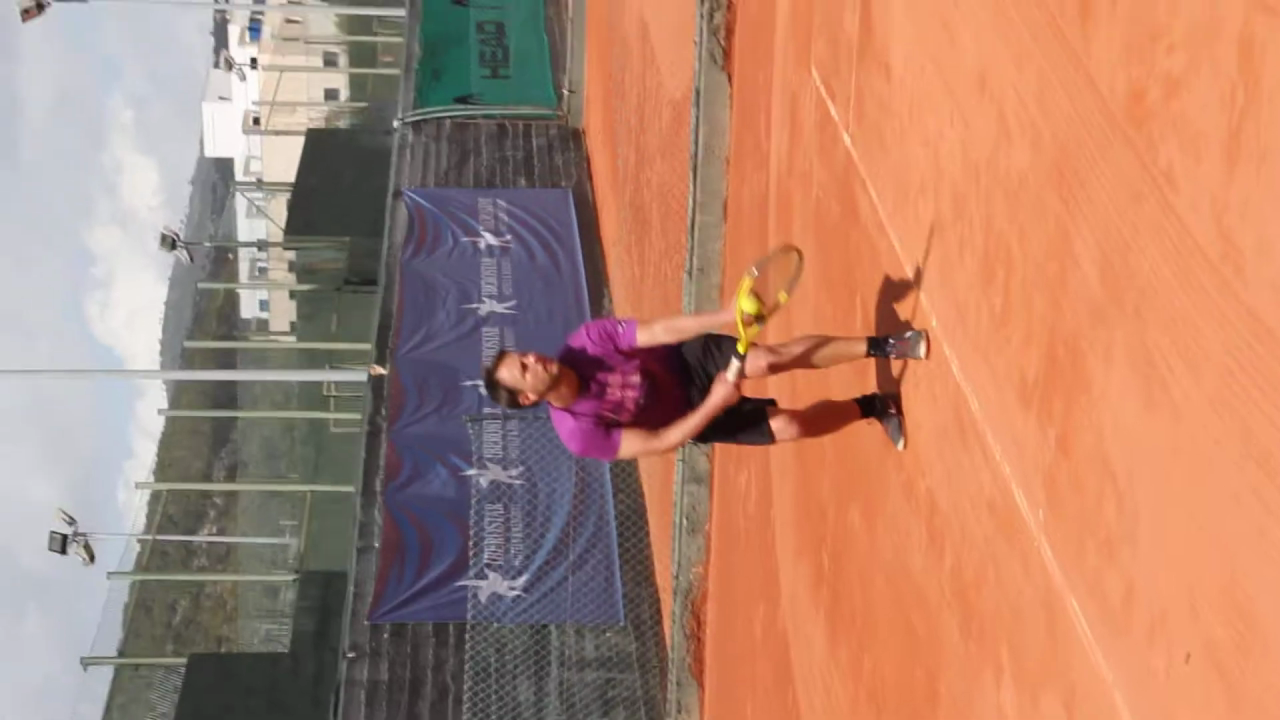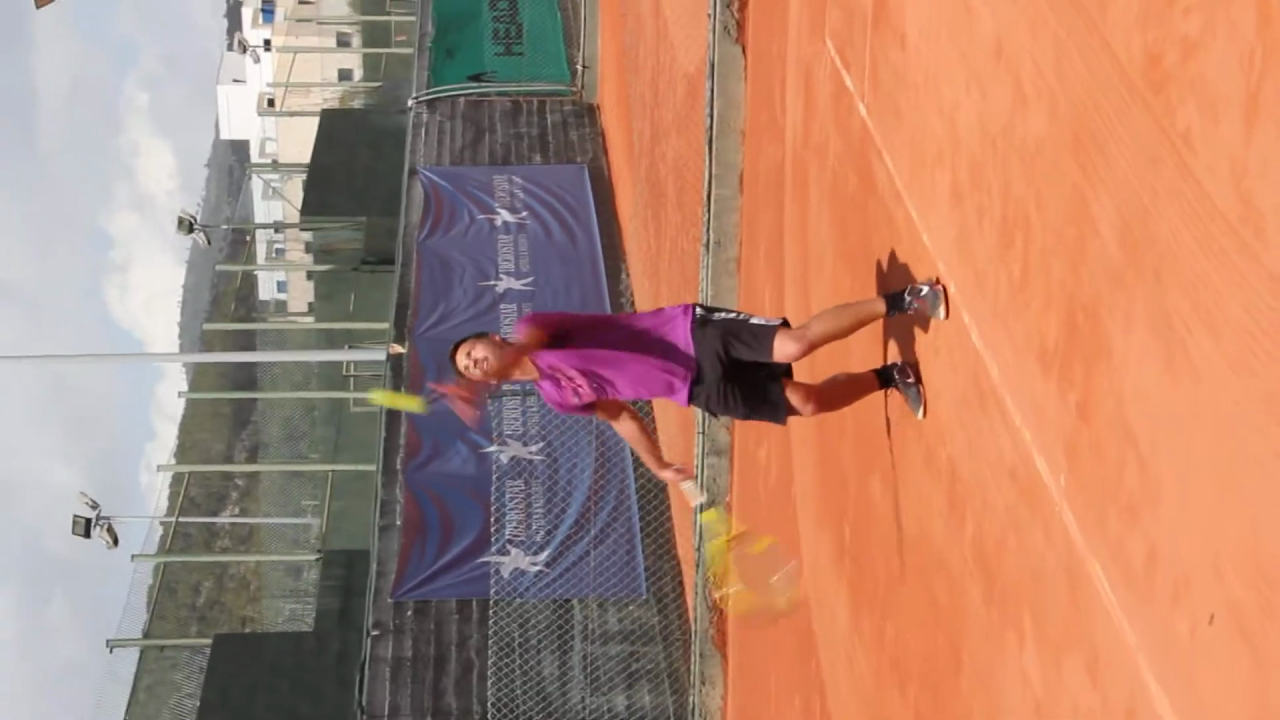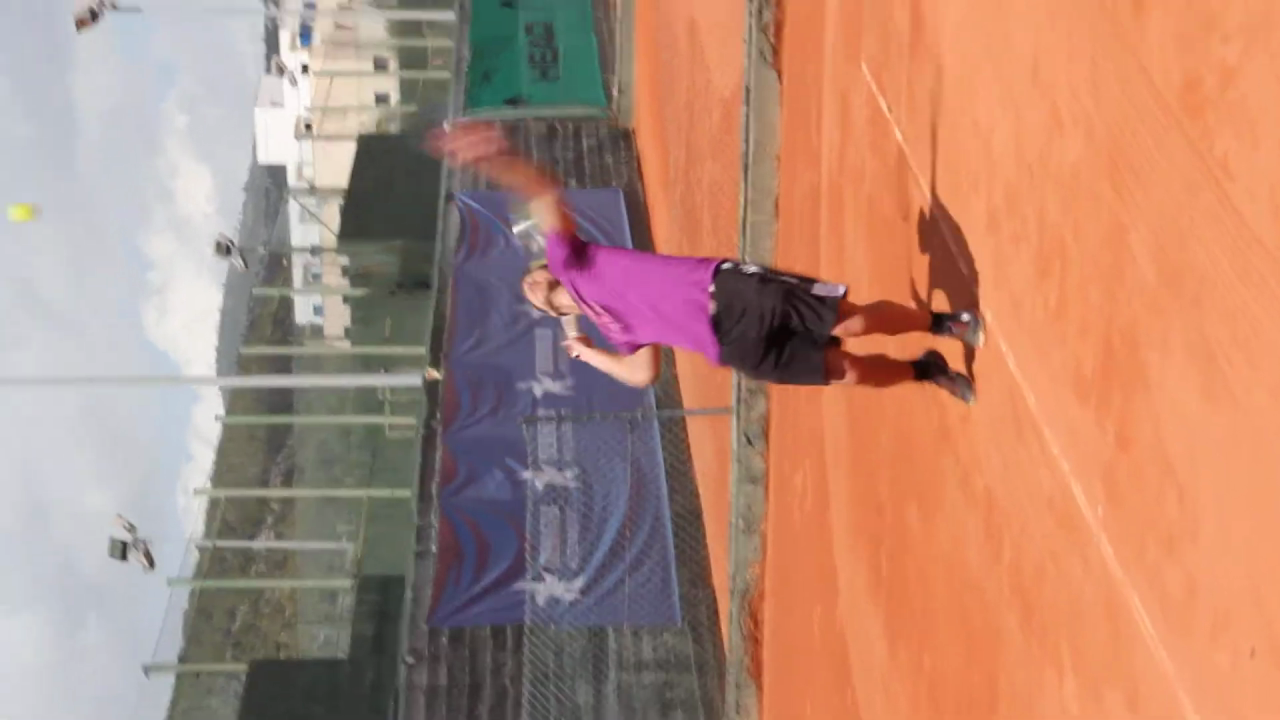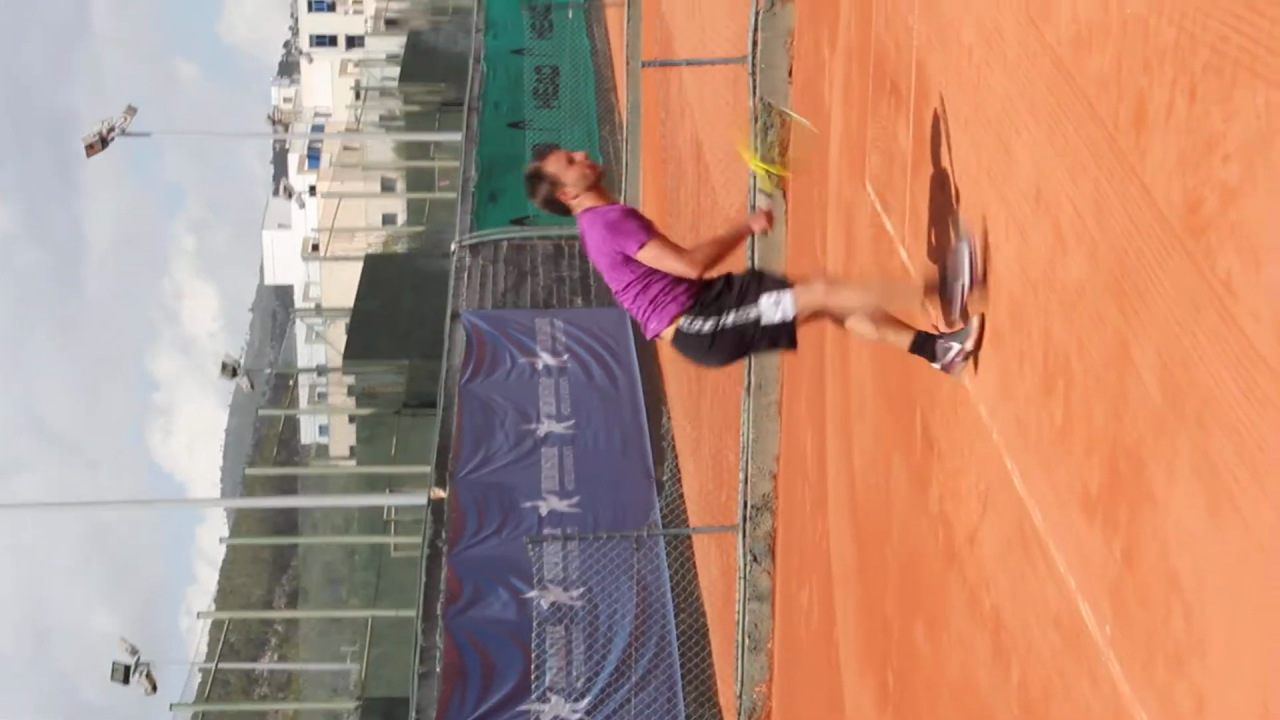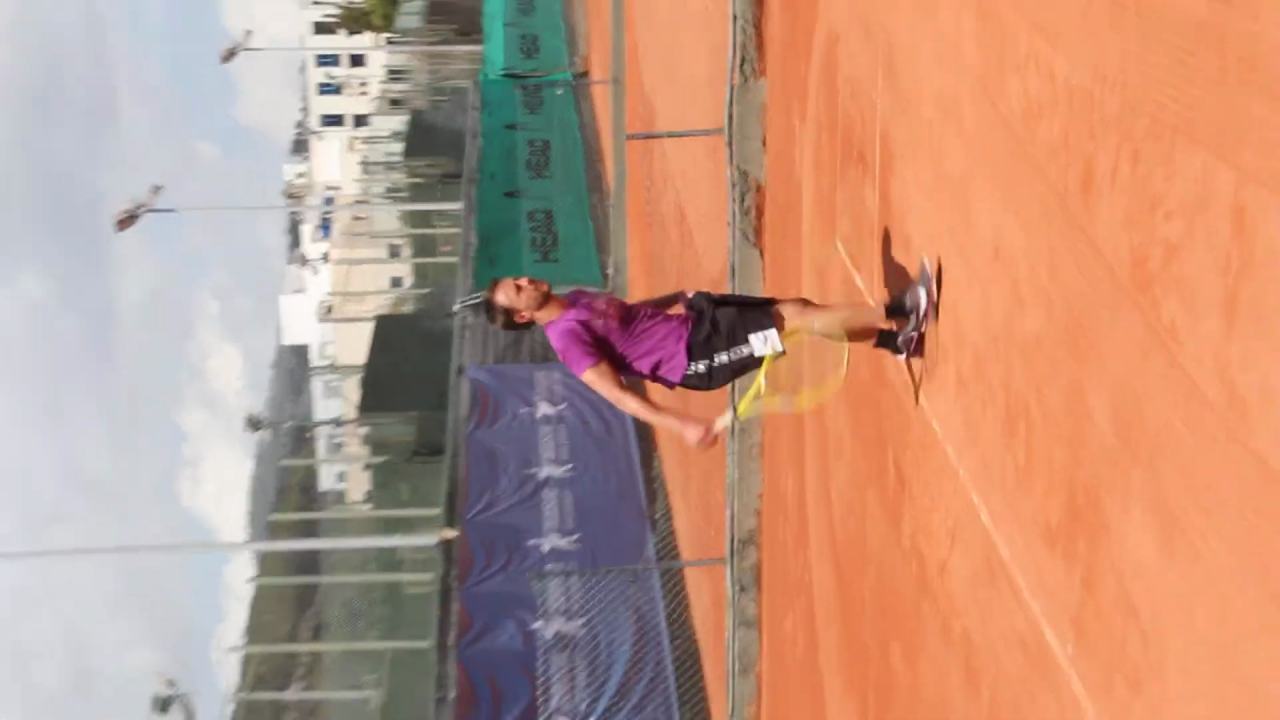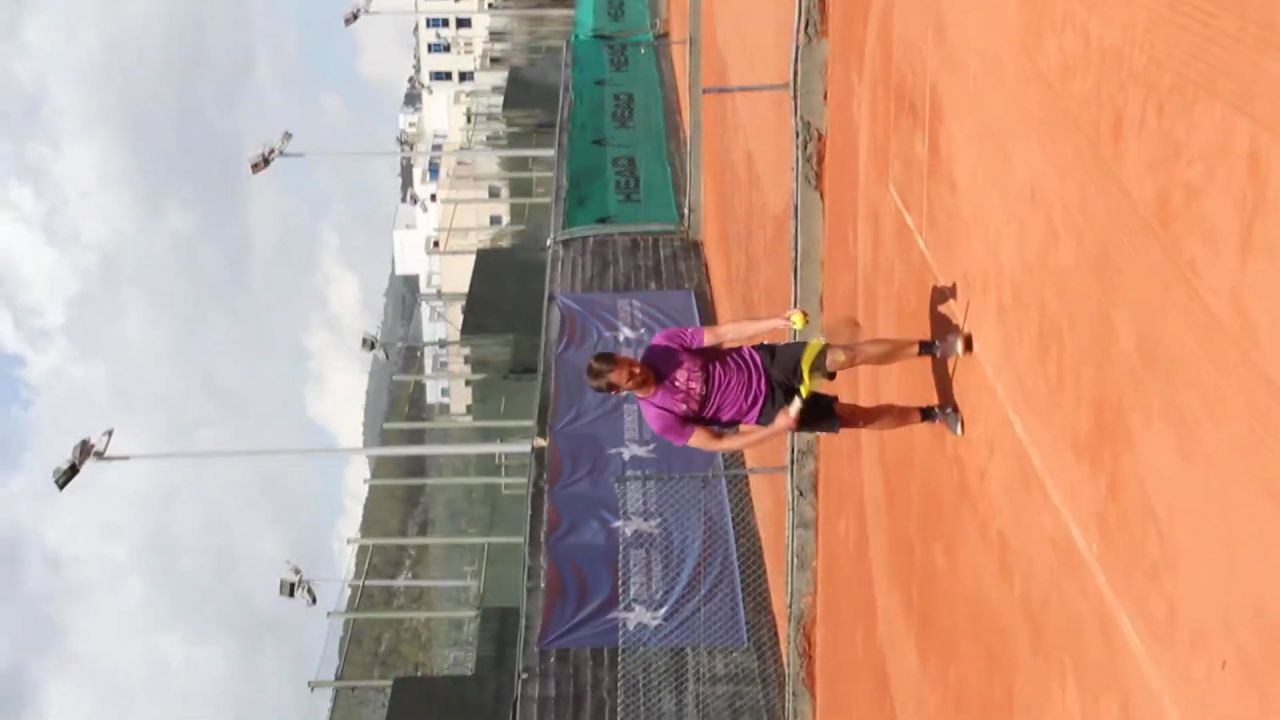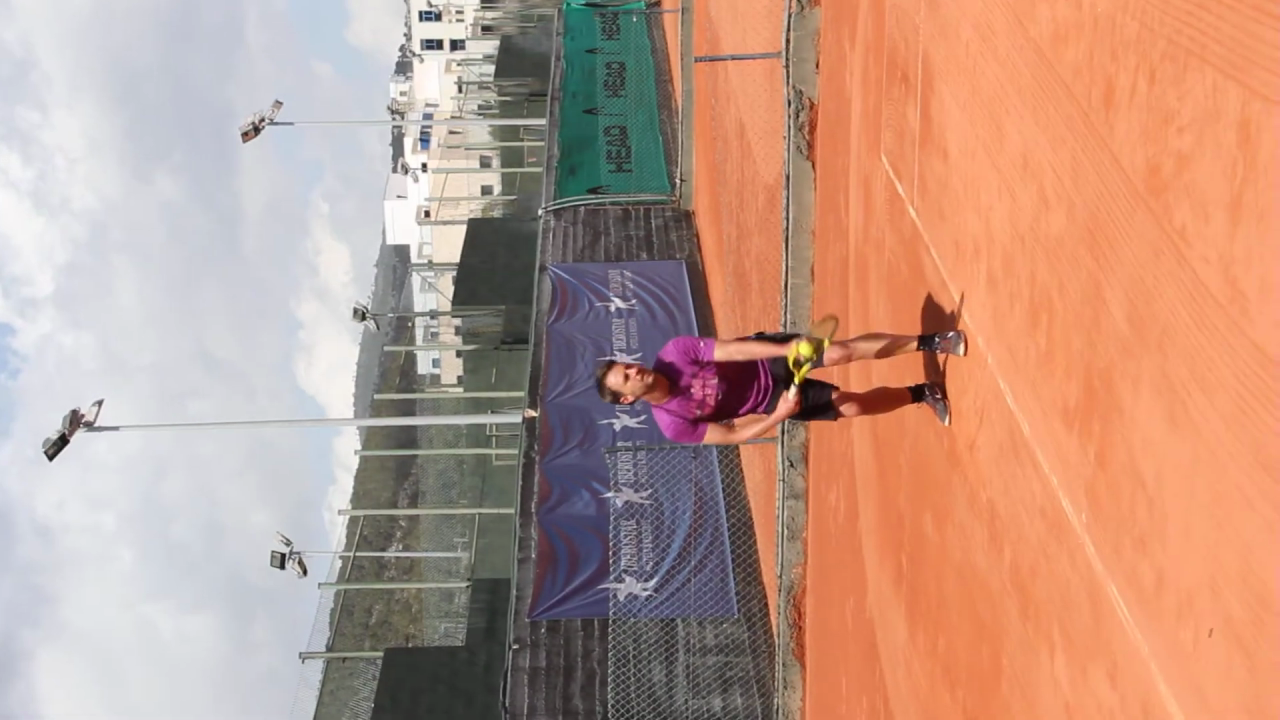
dt=0.7s
person 1, frame 1
left shoulder: (586, 342)
right shoulder: (577, 433)
left elbow: (663, 330)
right elbow: (659, 443)
left wrist: (729, 314)
right wrist: (715, 404)
left hip: (687, 361)
right hip: (691, 419)
left knee: (766, 359)
right knee: (788, 426)
left ankle: (883, 346)
right ankle: (873, 406)
person 1, frame 2
left shoulder: (534, 333)
right shoulder: (557, 398)
left elbow: (523, 344)
right elbow: (624, 417)
left wrist: (480, 368)
right wrist: (661, 466)
left hip: (692, 333)
right hip: (699, 389)
left knee: (791, 342)
right knee: (803, 401)
left ankle: (902, 301)
right ankle: (893, 376)
person 1, frame 3
left shoulder: (573, 260)
right shoulder: (613, 324)
left elbow: (543, 197)
right elbow: (643, 373)
left wrist: (496, 155)
right wrist: (590, 354)
left hip: (726, 294)
right hip: (740, 345)
left knee: (856, 322)
right knee: (849, 372)
left ankle: (944, 323)
right ankle: (927, 371)
person 1, frame 4
left shoulder: (603, 226)
right shoulder: (608, 220)
right elbow: (695, 263)
right wrist: (746, 228)
left hip: (704, 325)
right hip: (700, 331)
left knee: (837, 306)
right knee: (821, 292)
left ankle: (936, 348)
right ankle: (931, 291)
person 1, frame 5
left shoulder: (575, 301)
right shoulder: (566, 334)
right elbow: (617, 393)
left wrist: (678, 296)
right wrist: (682, 424)
left hip: (694, 321)
right hip: (696, 359)
left knee: (797, 309)
right knee: (797, 320)
left ankle: (895, 338)
right ankle: (899, 315)
person 1, frame 6
left shoulder: (662, 344)
right shoulder: (659, 418)
left elbow: (724, 332)
right elbow: (718, 443)
left wrist: (775, 322)
right wrist: (773, 430)
left hip: (763, 362)
right hip: (764, 407)
left knee: (843, 357)
right knee: (856, 417)
left ankle: (934, 346)
right ankle: (932, 414)
person 1, frame 7
left shoulder: (673, 353)
right shoulder: (674, 424)
left elbow: (732, 349)
right elbow: (731, 436)
left wrist: (788, 348)
right wrist: (778, 416)
left hip: (766, 355)
right hip: (768, 398)
left knee: (840, 351)
right knee: (852, 405)
left ankle: (931, 342)
right ankle: (922, 393)
